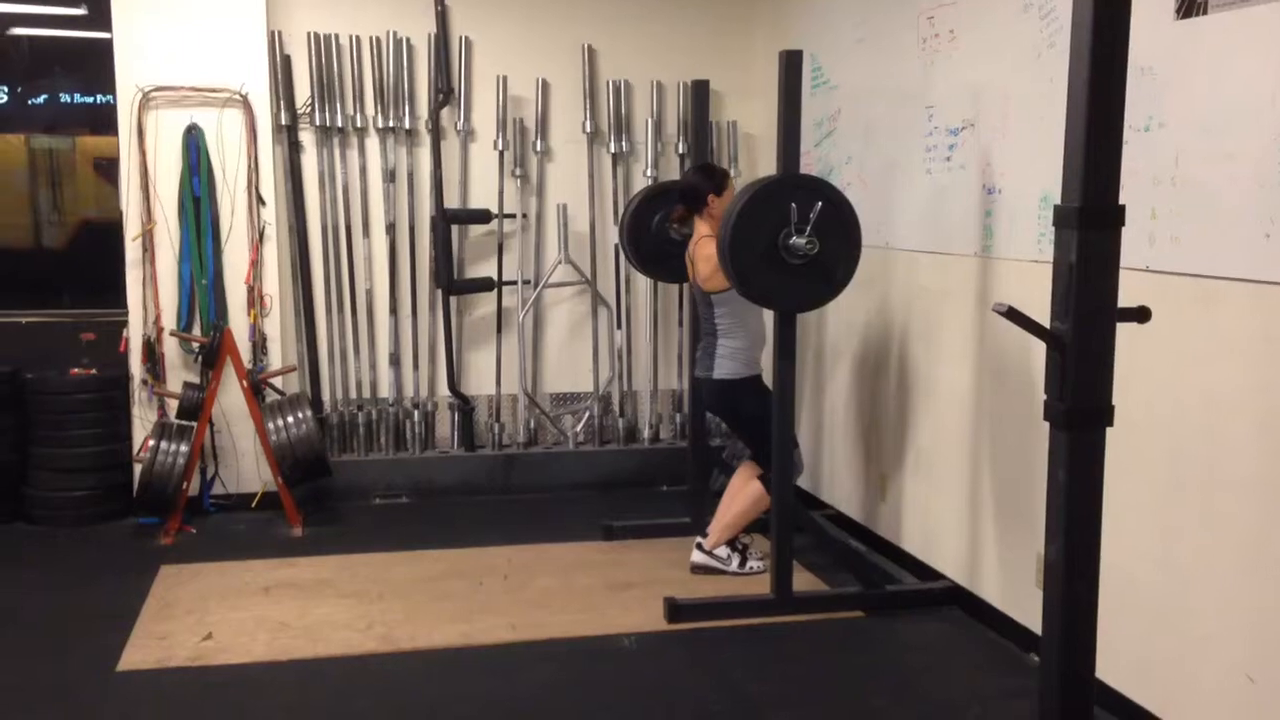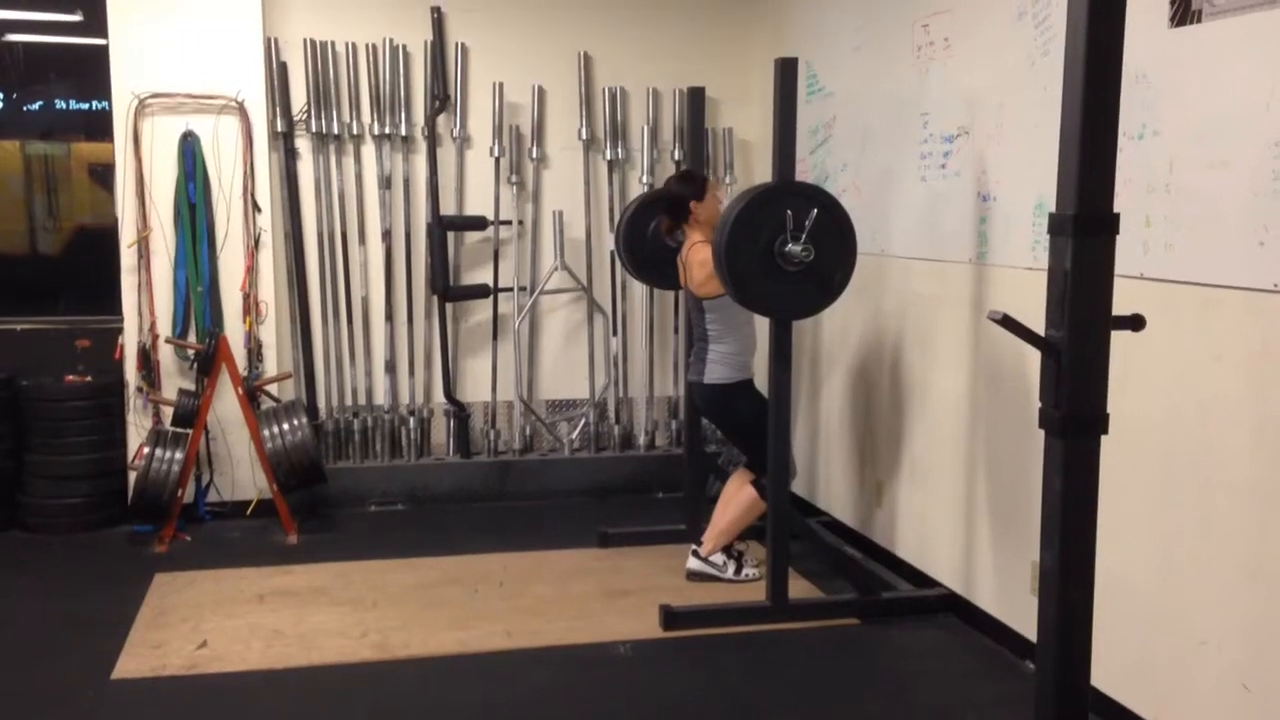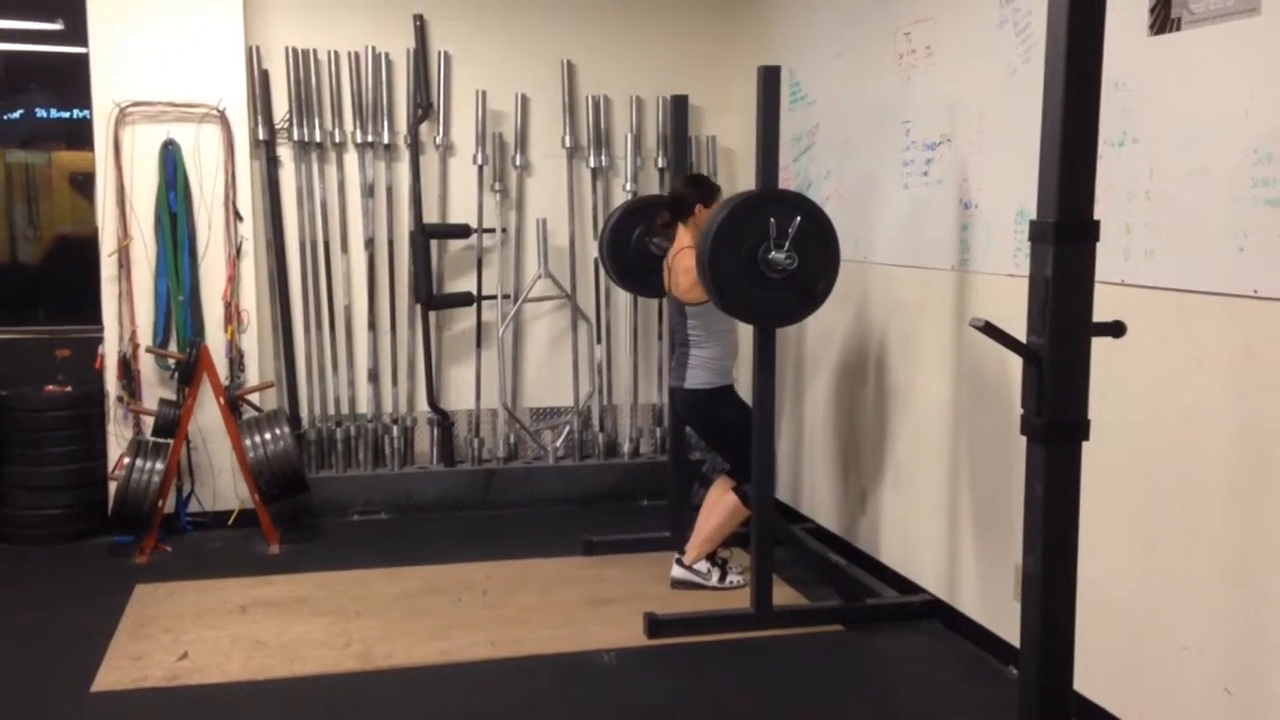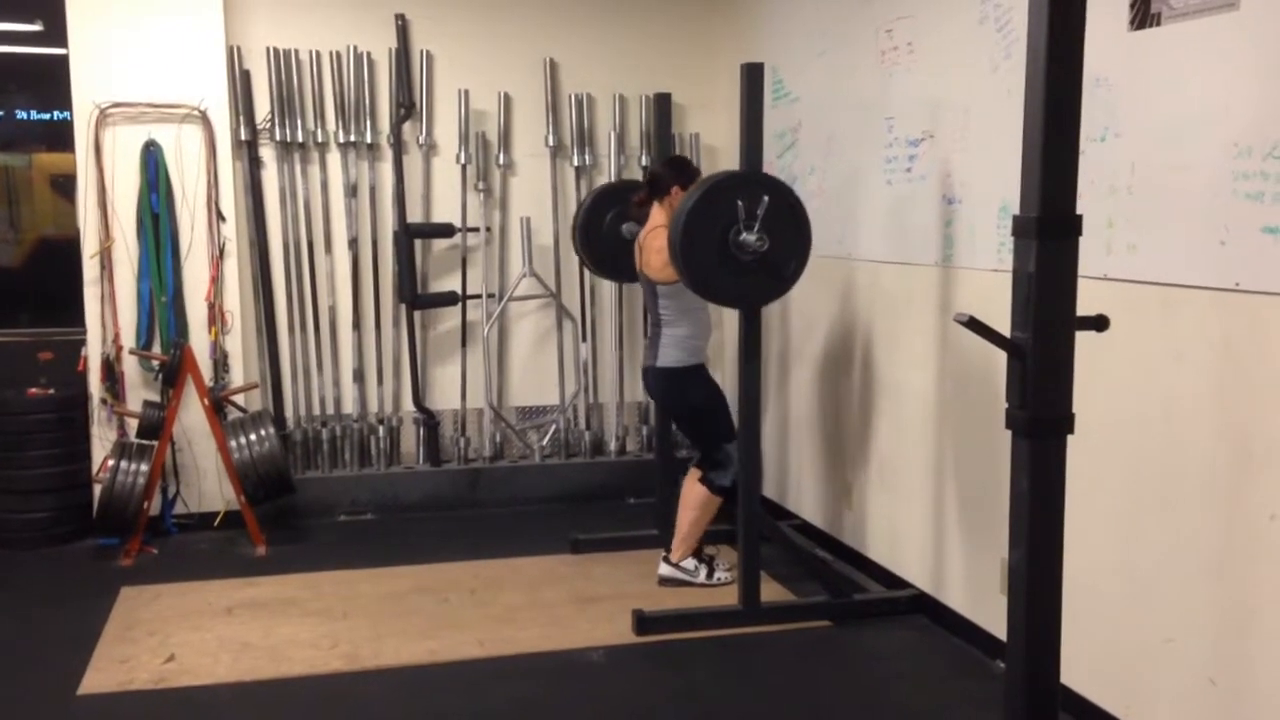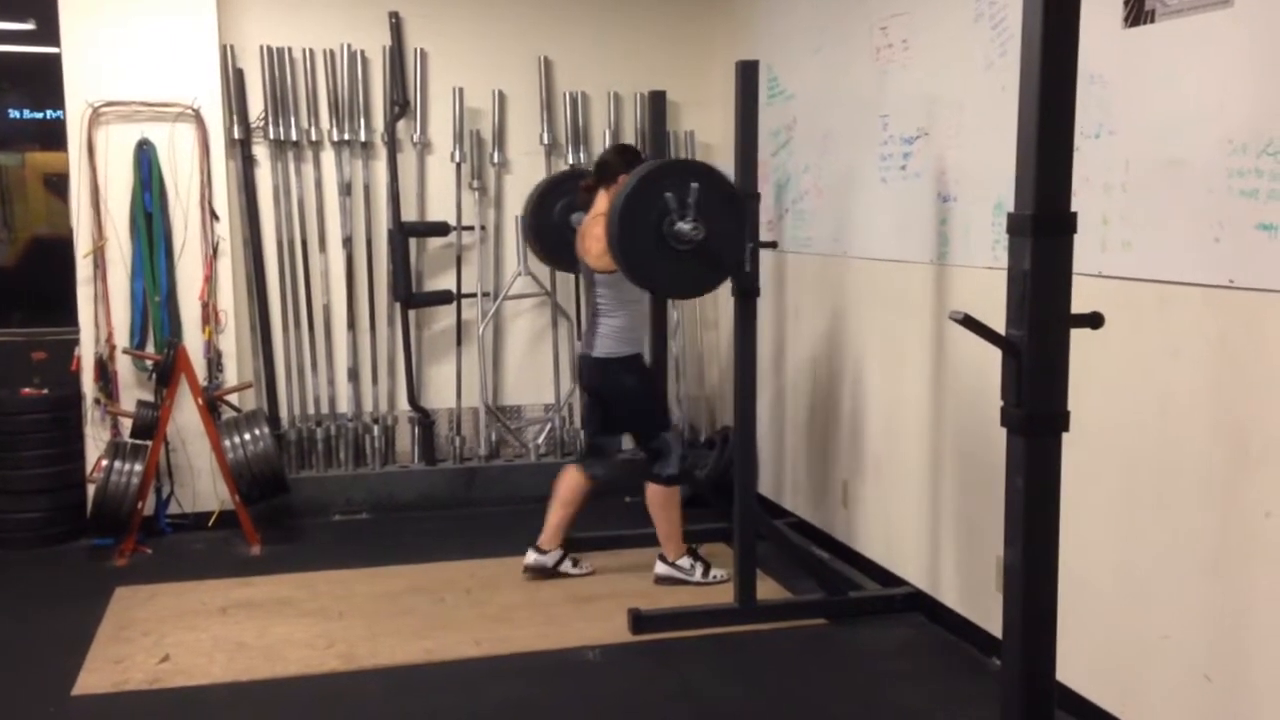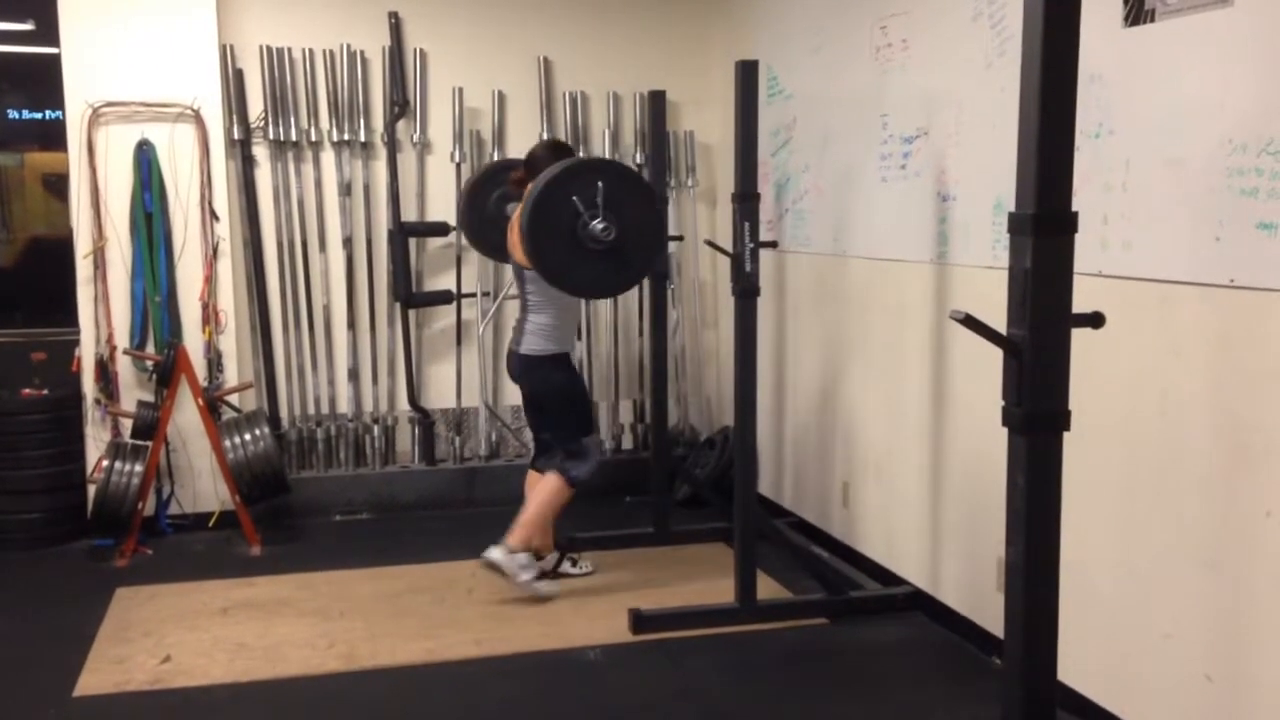
dt=0.5s
person 1, frame 1
left shoulder: (699, 246)
right shoulder: (713, 252)
left hip: (720, 373)
right hip: (731, 378)
left knee: (766, 454)
left ankle: (718, 534)
right ankle: (713, 547)
person 1, frame 2
left shoulder: (692, 252)
right shoulder: (707, 257)
left hip: (711, 378)
right hip: (725, 383)
left knee: (760, 461)
left ankle: (714, 541)
right ankle: (708, 554)
person 1, frame 3
left shoulder: (677, 257)
right shoulder: (692, 264)
left hip: (693, 384)
right hip: (706, 389)
left knee: (743, 467)
right knee: (757, 476)
left ankle: (699, 549)
right ankle: (693, 562)
person 1, frame 4
left shoulder: (648, 237)
right shoulder: (665, 243)
left hip: (664, 366)
right hip: (679, 369)
left knee: (709, 456)
right knee: (722, 461)
left ankle: (684, 549)
right ankle: (679, 561)
person 1, frame 5
left shoulder: (590, 225)
right shoulder: (608, 232)
left hip: (599, 358)
right hip: (618, 362)
left knee: (596, 455)
right knee: (665, 451)
left ankle: (545, 550)
right ankle: (674, 559)
person 1, frame 6
left shoulder: (521, 220)
left hip: (532, 353)
right hip: (544, 358)
left knee: (552, 453)
right knee: (581, 456)
left ankle: (542, 553)
right ankle: (513, 548)
